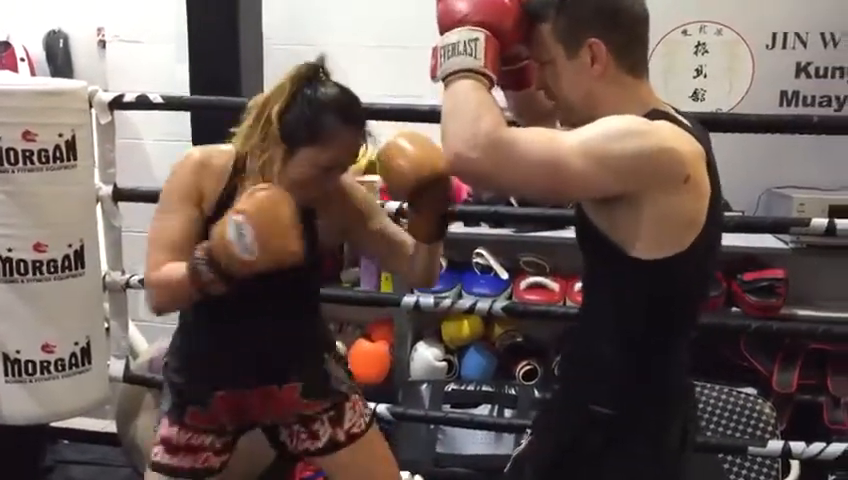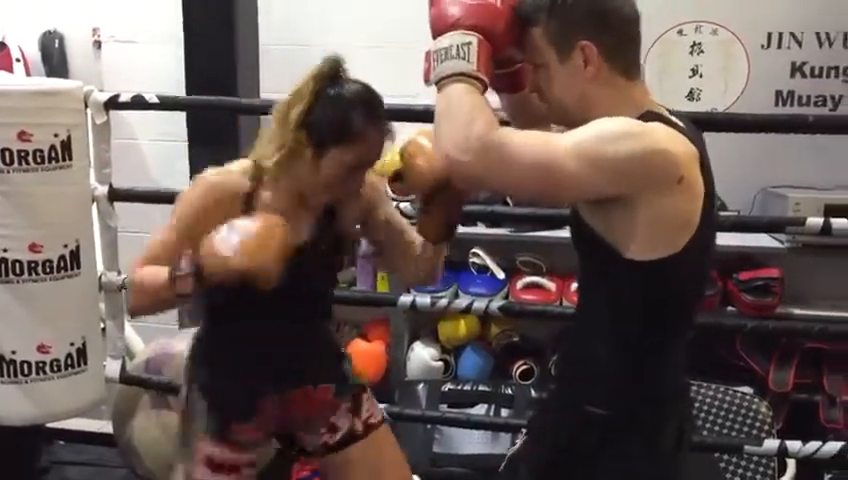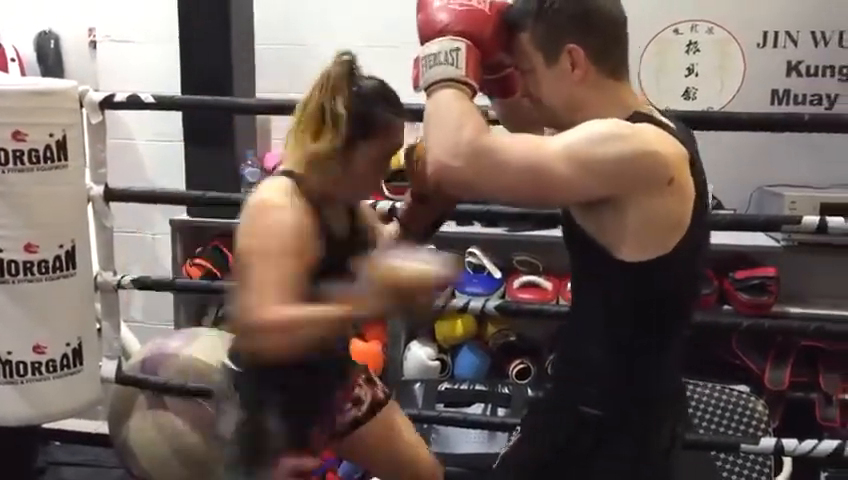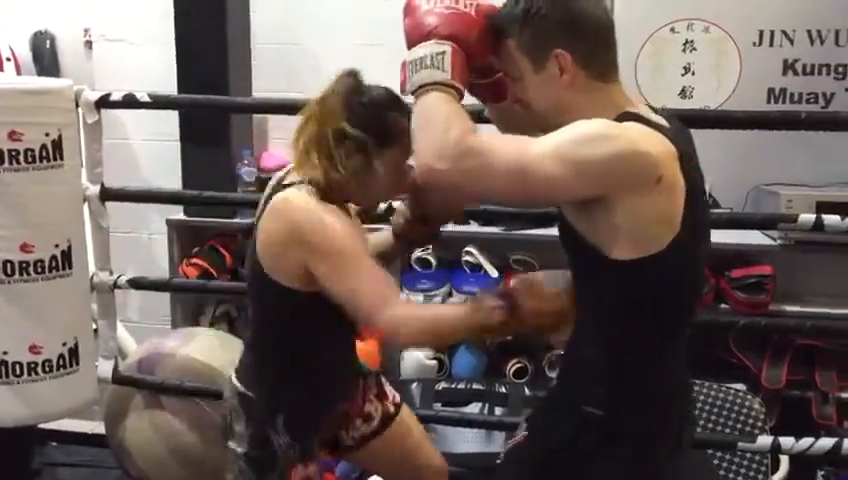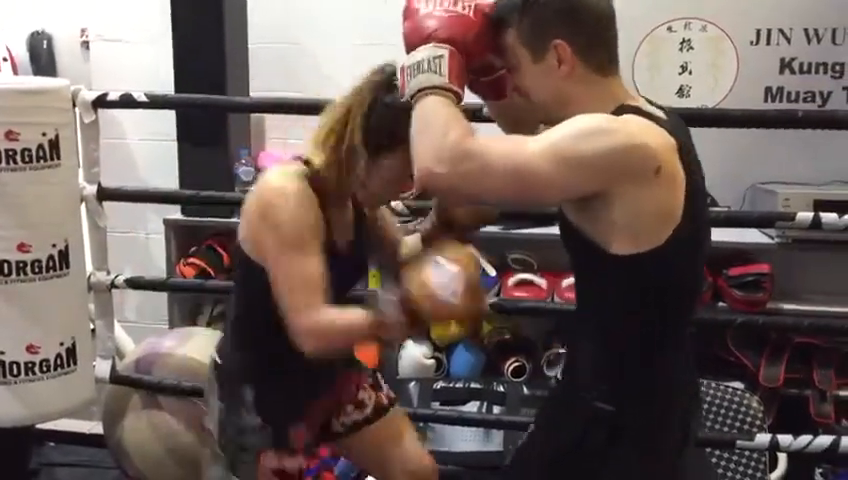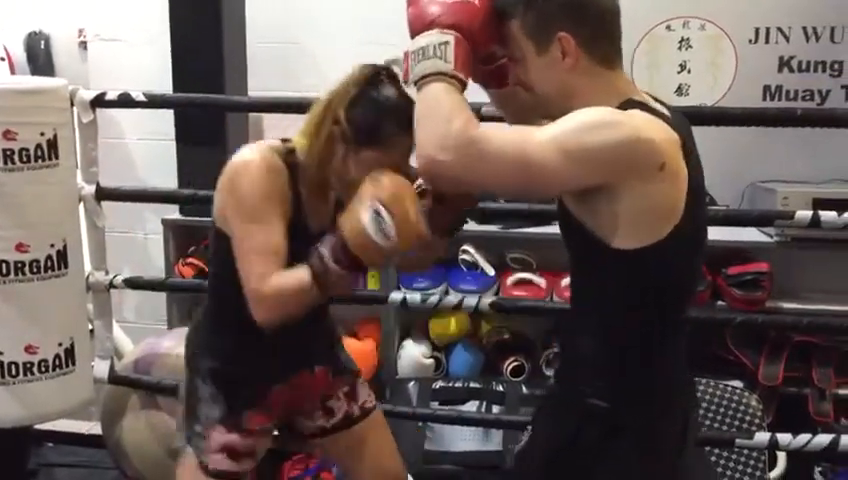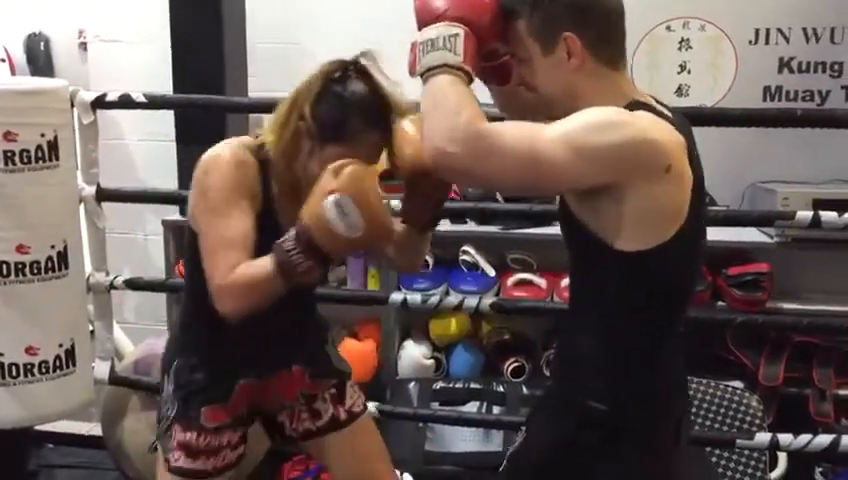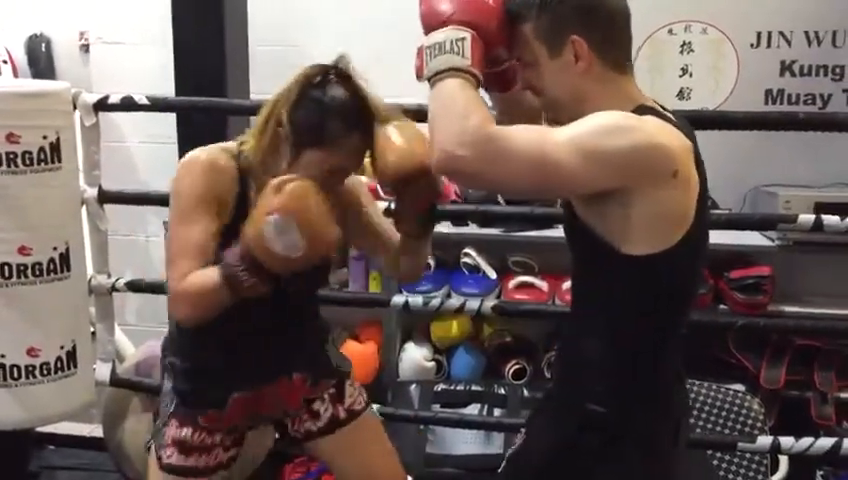
dt=0.1s
person 1, frame 1
left shoulder: (651, 149)
right shoulder: (663, 135)
left elbow: (474, 153)
right elbow: (546, 149)
left wrist: (468, 45)
right wrist: (512, 61)
left hip: (618, 426)
right hip: (637, 405)
person 1, frame 2
left shoulder: (644, 151)
right shoulder: (658, 134)
left elbow: (465, 157)
right elbow: (542, 148)
left wrist: (460, 49)
right wrist: (505, 64)
left hip: (613, 425)
right hip: (632, 404)
person 1, frame 3
left shoulder: (633, 152)
right shoulder: (652, 135)
left elbow: (454, 162)
right elbow: (541, 147)
left wrist: (448, 54)
right wrist: (494, 71)
left hip: (608, 427)
right hip: (634, 405)
person 1, frame 4
left shoulder: (622, 152)
right shoulder: (647, 131)
left elbow: (441, 165)
right elbow: (534, 149)
left wrist: (436, 57)
right wrist: (486, 76)
left hip: (611, 426)
right hip: (637, 401)
person 1, frame 5
left shoulder: (622, 144)
right shoulder: (646, 129)
left elbow: (440, 169)
right elbow: (535, 145)
left wrist: (435, 61)
right wrist: (486, 71)
left hip: (620, 420)
right hip: (645, 397)
person 1, frame 6
left shoulder: (624, 139)
right shoulder: (647, 122)
left elbow: (444, 156)
right elbow: (540, 133)
left wrist: (439, 45)
right wrist: (488, 58)
left hip: (616, 417)
right hip: (638, 394)
person 1, frame 7
left shoulder: (632, 139)
right shoulder: (644, 126)
left elbow: (450, 150)
right elbow: (532, 136)
left wrist: (445, 43)
right wrist: (492, 57)
left hip: (610, 421)
right hip: (629, 398)
person 1, frame 8
left shoulder: (640, 145)
right shoulder: (648, 129)
left elbow: (460, 152)
right elbow: (535, 140)
left wrist: (452, 47)
right wrist: (495, 64)
left hip: (611, 424)
right hip: (622, 401)
person 2, frame 1
left shoulder: (338, 193)
right shoulder: (201, 172)
left elbow: (418, 272)
right elbow: (159, 293)
left wrist: (430, 210)
right wrist: (219, 261)
left hip: (303, 373)
right hip: (208, 379)
person 2, frame 2
left shoulder: (357, 193)
right shoulder: (222, 191)
left elbow: (418, 270)
right elbow: (139, 294)
left wrist: (440, 213)
right wrist: (201, 272)
left hip: (317, 375)
right hip: (228, 385)
person 2, frame 3
left shoulder: (338, 194)
right shoulder: (280, 207)
right elbow: (262, 334)
right wrist: (358, 304)
left hip: (330, 376)
right hip: (272, 395)
person 2, frame 4
left shoulder: (326, 191)
right shoulder: (305, 216)
left elbow: (356, 259)
right elbow: (398, 325)
left wrist: (410, 227)
right wrist: (502, 309)
left hip: (339, 384)
right hip: (278, 408)
person 2, frame 5
left shoulder: (358, 191)
right shoulder: (286, 197)
left elbow: (408, 257)
right elbow: (312, 332)
right wrist: (407, 314)
left hip: (330, 375)
right hip: (260, 389)
person 2, frame 6
left shoulder: (351, 184)
right shoulder: (257, 171)
left elbow: (420, 257)
right elbow: (266, 302)
left wrist: (445, 210)
right wrist: (344, 254)
left hip: (313, 364)
right hip: (234, 377)
person 2, frame 7
left shoulder: (339, 185)
right shoulder: (228, 165)
left elbow: (406, 257)
right elbow: (232, 298)
right wrist: (310, 243)
left hip: (301, 360)
right hip: (210, 371)
person 2, frame 8
left shoulder: (339, 192)
right shoulder: (207, 171)
left elbow: (407, 267)
right elbow: (185, 302)
left wrist: (415, 206)
right wrist: (256, 260)
left hip: (303, 362)
right hip: (208, 376)
